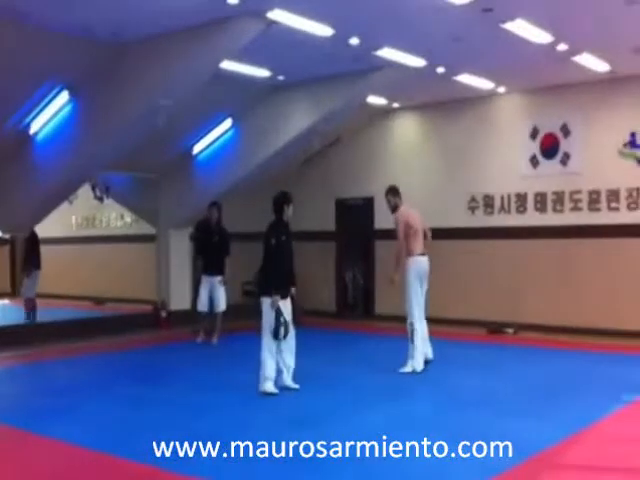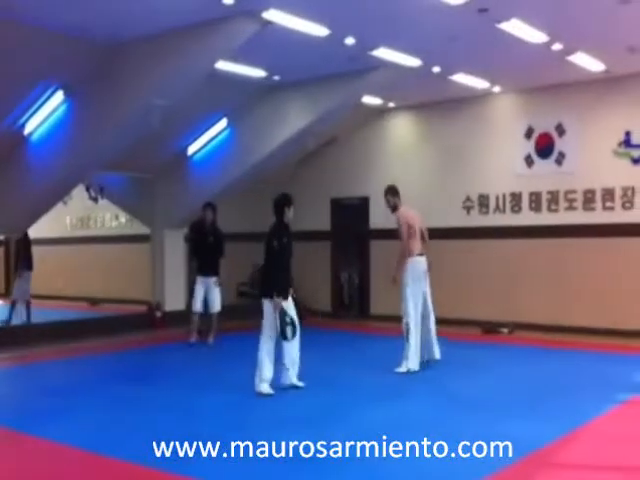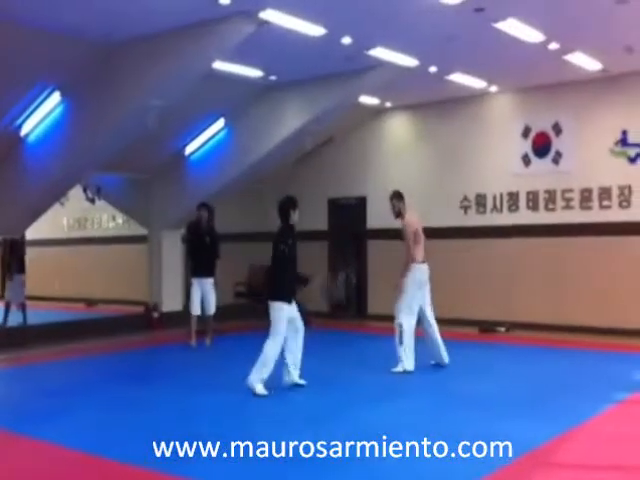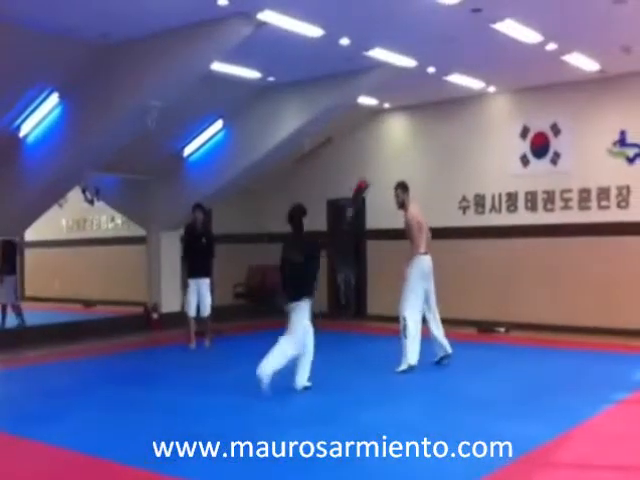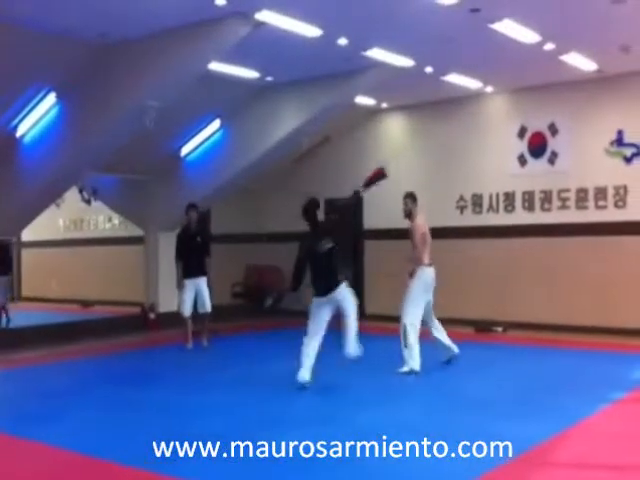
dt=0.2s
person 1, frame 1
left shoulder: (285, 230)
right shoulder: (274, 231)
right elbow: (270, 264)
left wrist: (292, 284)
right wrist: (274, 294)
left hip: (283, 292)
right hip: (272, 293)
left knee: (288, 334)
right knee: (271, 336)
left ankle: (286, 377)
right ankle: (266, 381)
person 1, frame 2
left shoulder: (284, 232)
right shoulder: (276, 234)
right elbow: (272, 267)
right wrist: (276, 296)
left hip: (283, 293)
right hip: (273, 295)
left knee: (292, 333)
right knee: (269, 337)
left ankle: (290, 376)
right ankle: (262, 382)
person 1, frame 3
left shoulder: (287, 236)
right shoulder: (284, 238)
right elbow: (284, 270)
right wrist: (306, 281)
left hip: (286, 296)
right hip: (281, 297)
left knee: (297, 330)
right knee: (276, 339)
left ankle: (292, 375)
right ankle: (255, 380)
person 1, frame 4
left shoulder: (290, 243)
right shoulder: (307, 242)
left elbow: (284, 271)
left hip: (292, 298)
right hip: (301, 299)
left knee: (307, 336)
right knee: (294, 341)
left ankle: (301, 380)
right ankle: (266, 370)
person 1, frame 5
left shoulder: (306, 243)
right shoulder: (329, 229)
left elbow: (299, 271)
left wrist: (292, 290)
left hip: (320, 294)
right hip: (338, 286)
left knee: (313, 334)
right knee: (349, 310)
left ankle: (304, 373)
right ankle: (351, 347)
person 2, frame 1
left shoulder: (399, 215)
right shoulder: (414, 212)
left elbow: (401, 245)
right elbow: (428, 234)
left wrist: (396, 272)
left hip: (414, 262)
right hip: (424, 260)
left knee: (414, 312)
right knee: (419, 310)
left ankle: (415, 362)
right ankle: (425, 353)
person 2, frame 2
left shoulder: (400, 215)
right shoulder: (412, 212)
left elbow: (405, 245)
right elbow: (425, 235)
left wrist: (398, 270)
left hip: (413, 263)
right hip: (422, 261)
left knee: (410, 313)
right knee: (425, 310)
left ankle: (410, 362)
right ankle: (432, 352)
person 2, frame 3
left shoulder: (406, 222)
right shoulder: (413, 219)
left elbow: (411, 253)
left wrist: (403, 277)
left hip: (415, 270)
right hip: (423, 269)
left knee: (403, 315)
right knee: (426, 315)
left ankle: (406, 363)
right ankle: (441, 356)
person 2, frame 4
left shoulder: (410, 214)
right shoulder: (414, 210)
left elbow: (417, 242)
right elbow: (427, 234)
left wrist: (408, 266)
left hip: (419, 262)
right hip: (425, 260)
left knee: (407, 309)
right knee: (429, 308)
left ankle: (410, 358)
right ankle: (443, 349)
person 2, frame 5
left shoulder: (416, 225)
right shoulder: (419, 223)
left elbow: (417, 253)
left wrist: (412, 270)
left hip: (423, 273)
right hip: (426, 272)
left knee: (409, 317)
right knee: (428, 318)
left ankle: (412, 362)
right ankle: (450, 348)
person 3, frame 1
left shoulder: (222, 233)
right shoulder: (202, 231)
left elbow: (225, 256)
right elbow: (199, 255)
left wrist: (224, 275)
right wrist: (200, 272)
left hip: (218, 275)
right hip: (205, 274)
left knee: (219, 307)
right knee: (202, 306)
left ankle: (216, 335)
right ankle: (202, 333)
person 3, frame 2
left shoulder: (217, 233)
right shoulder: (197, 232)
left elbow: (220, 256)
right elbow: (194, 256)
left wrist: (219, 275)
right wrist: (195, 273)
left hip: (213, 276)
right hip: (200, 275)
left knee: (214, 308)
right knee: (196, 307)
left ankle: (212, 335)
right ankle: (193, 334)
person 3, frame 3
left shoulder: (212, 234)
right shoulder: (192, 233)
left elbow: (216, 257)
right elbow: (190, 257)
left wrist: (214, 276)
right wrist: (190, 274)
left hip: (208, 277)
right hip: (195, 277)
left knee: (210, 309)
right knee: (194, 309)
left ankle: (209, 336)
right ankle: (193, 338)
person 3, frame 4
left shoulder: (208, 235)
right shoulder: (188, 235)
left elbow: (211, 258)
right elbow: (185, 259)
left wrist: (211, 276)
right wrist: (186, 278)
left hip: (204, 278)
right hip: (192, 278)
left knee: (206, 311)
right knee: (191, 311)
left ankle: (207, 337)
right ankle: (192, 340)
person 3, frame 5
left shoulder: (203, 233)
right shoulder: (182, 235)
left elbow: (207, 256)
right elbow: (179, 259)
left wrist: (207, 275)
right wrist: (179, 278)
left hip: (201, 277)
right hip: (187, 278)
left knee: (206, 307)
right knee: (186, 311)
left ankle: (204, 335)
right ankle: (189, 340)
